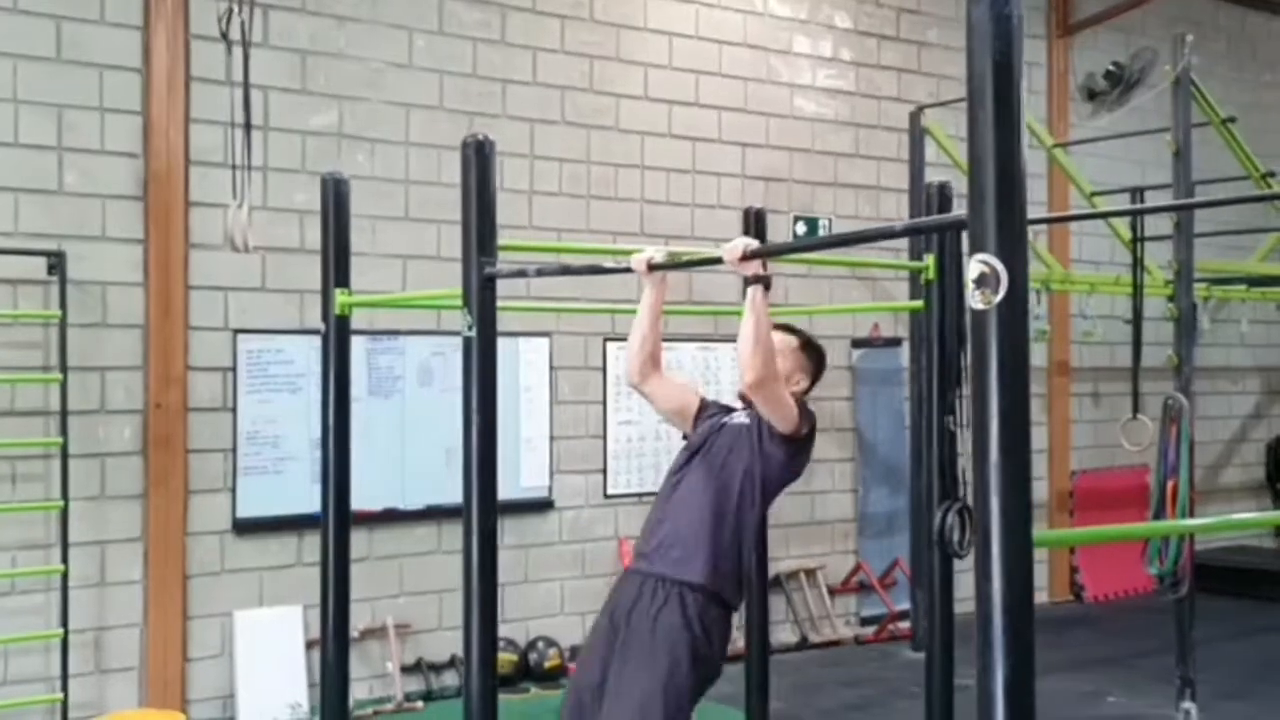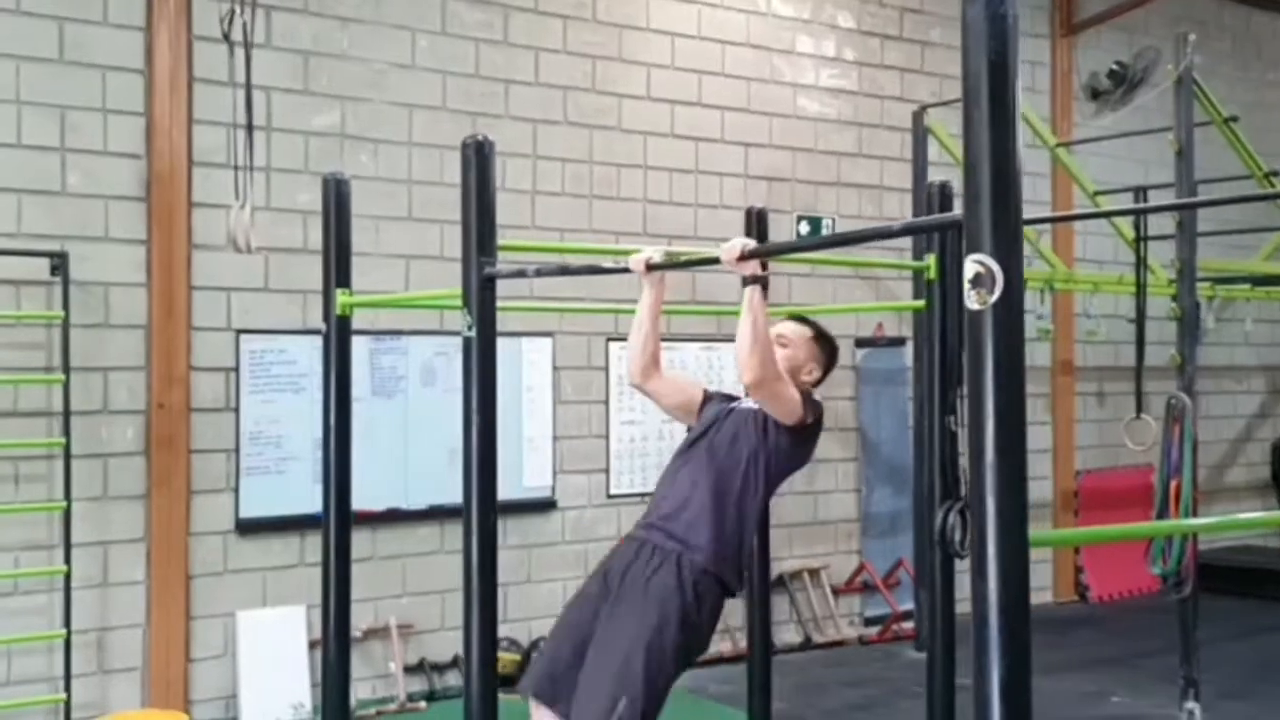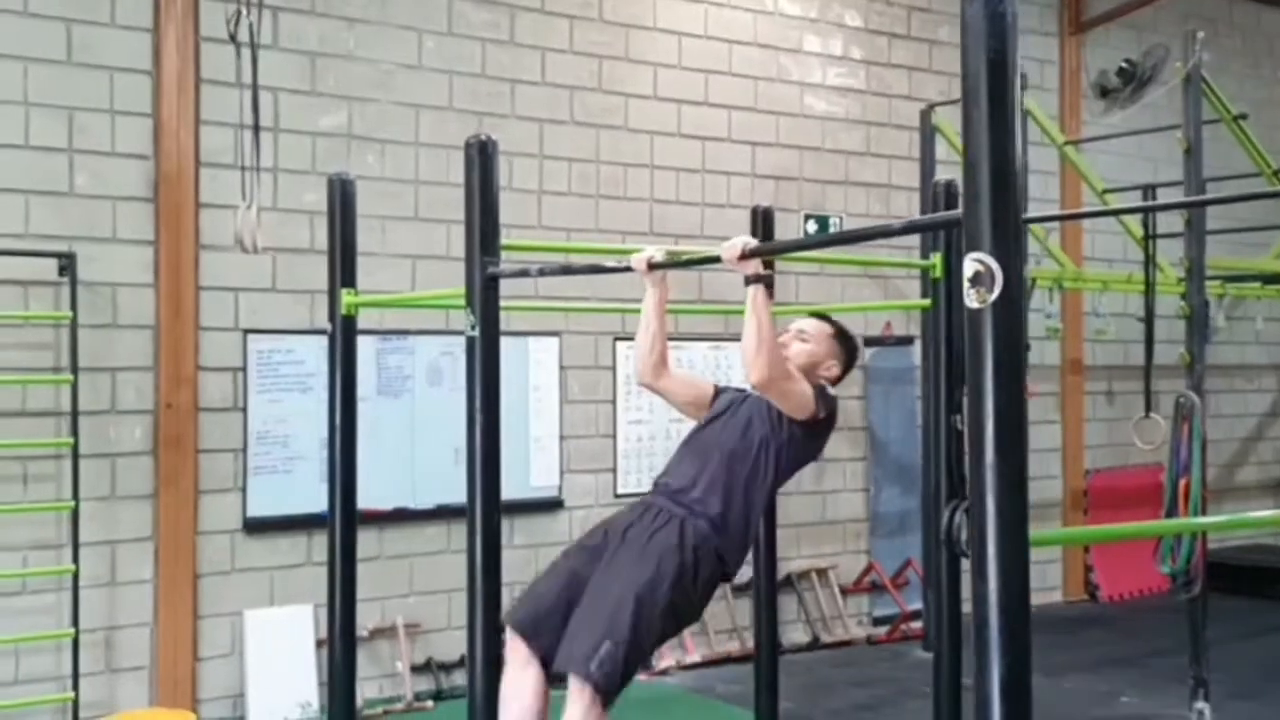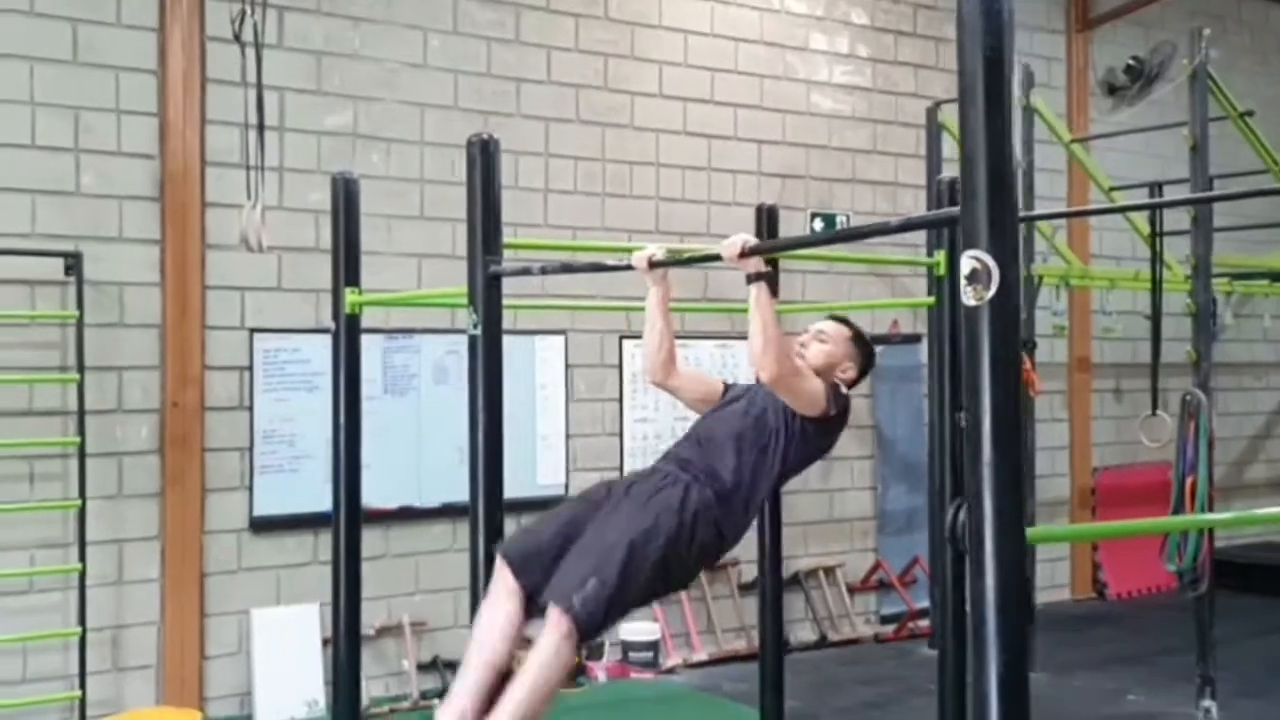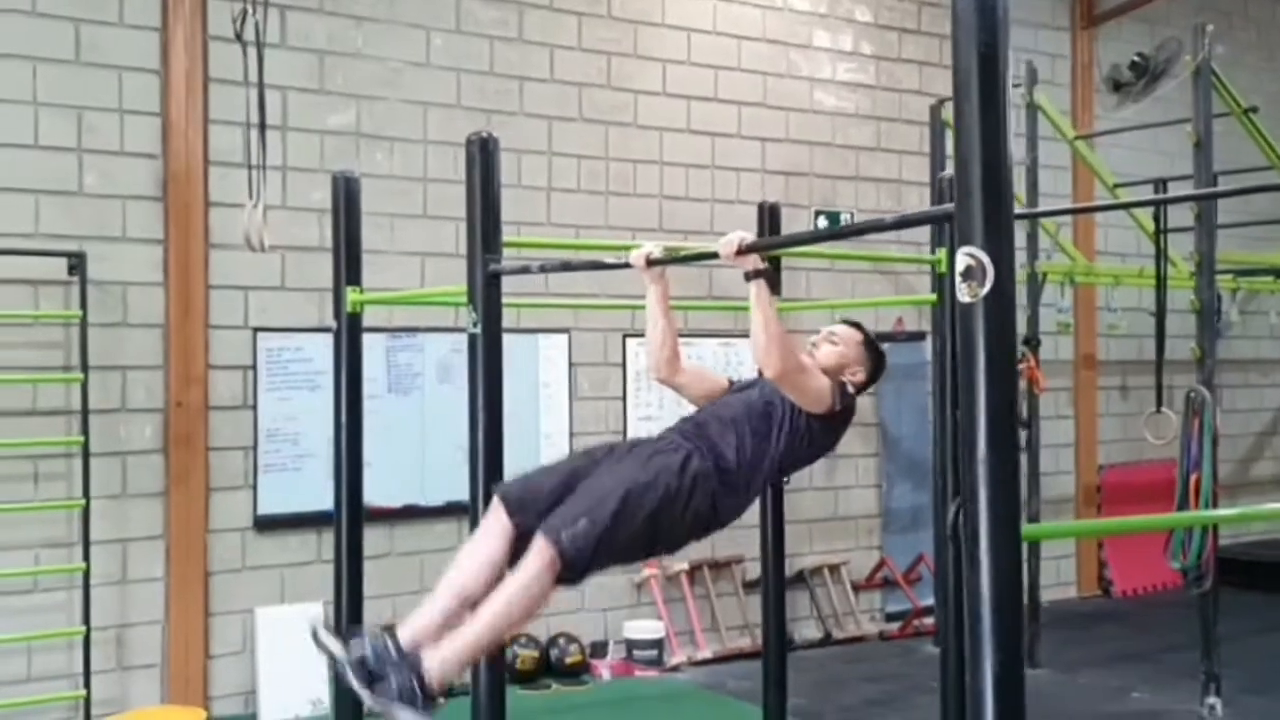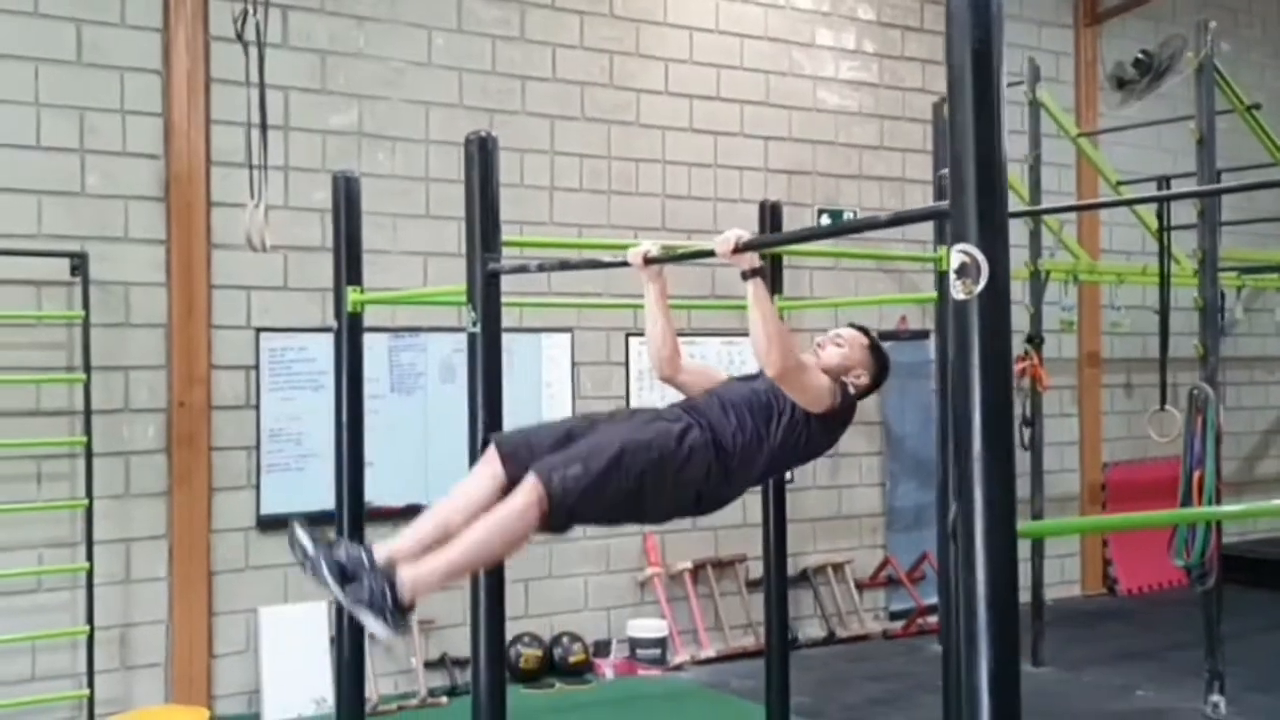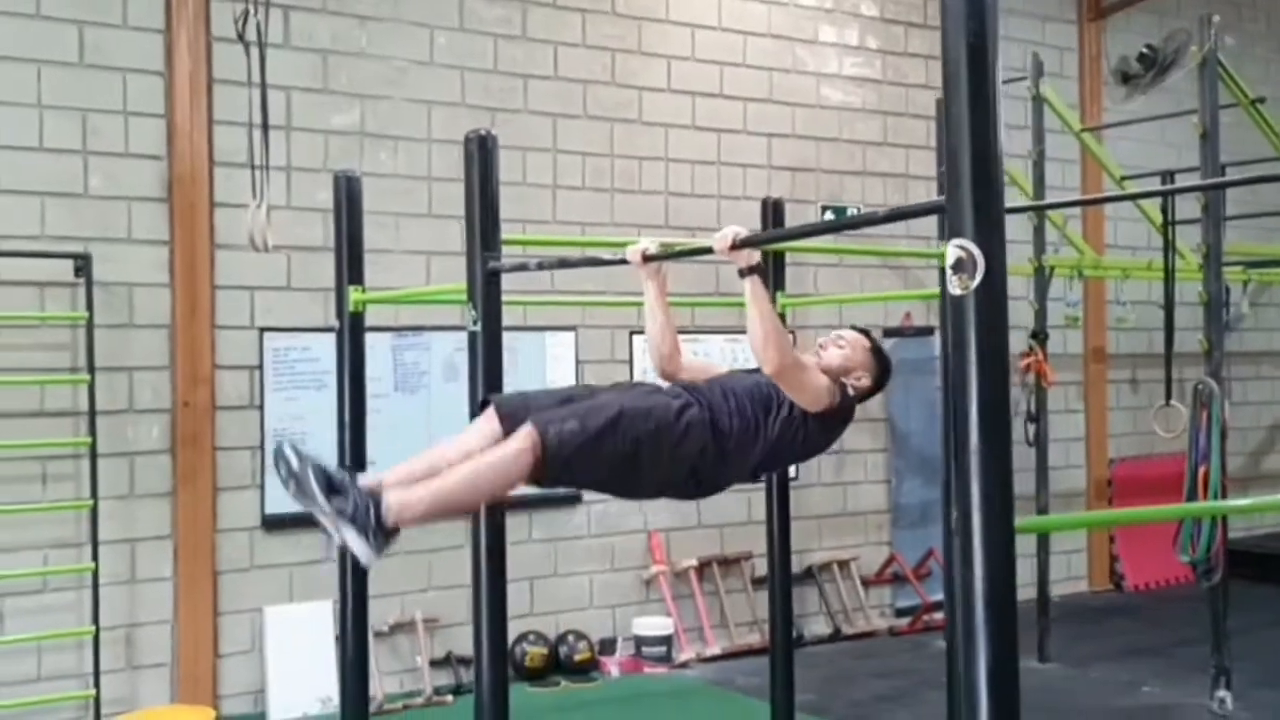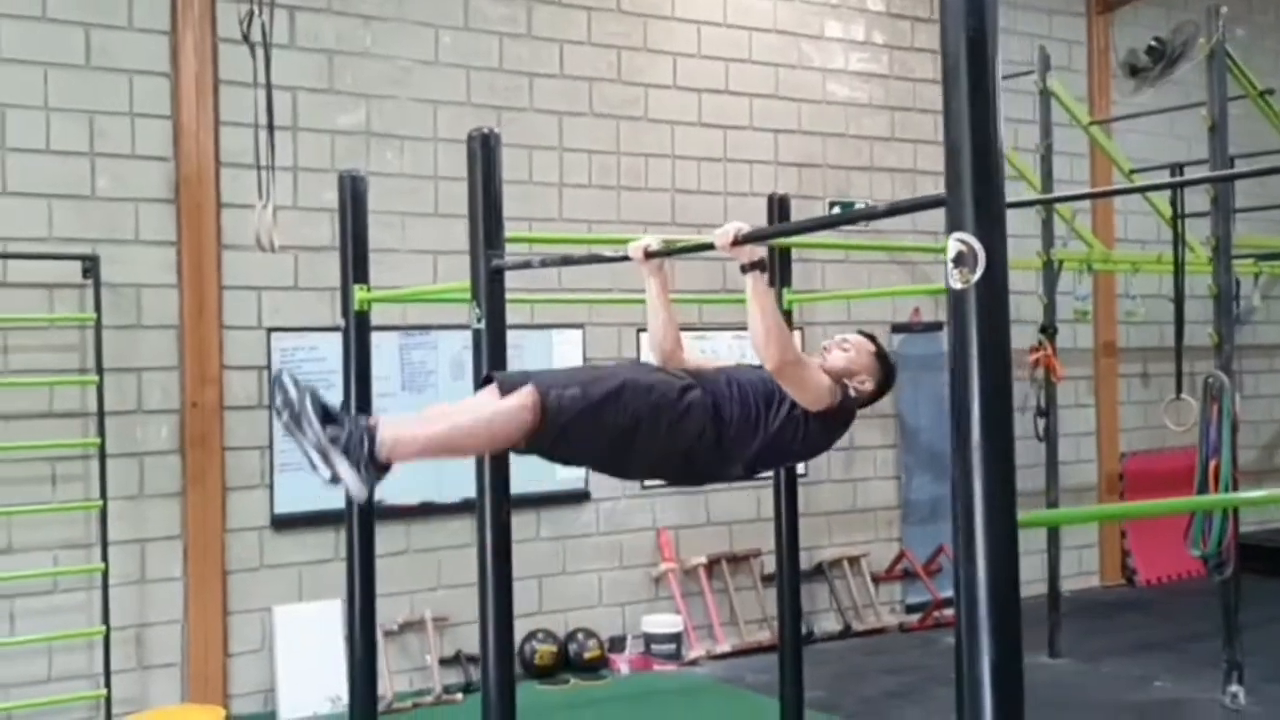
dt=0.1s
person 1, frame 1
left shoulder: (792, 427)
right shoulder: (716, 418)
left elbow: (757, 378)
right elbow: (643, 374)
left wrist: (756, 281)
right wrist: (653, 286)
left hip: (690, 597)
right hip: (641, 582)
person 1, frame 2
left shoulder: (798, 417)
right shoulder: (722, 408)
left elbow: (755, 375)
right elbow: (644, 373)
left wrist: (752, 282)
right wrist: (652, 285)
left hip: (686, 575)
right hip: (640, 552)
person 1, frame 3
left shoulder: (813, 408)
right shoulder: (739, 404)
left elbow: (763, 377)
right elbow: (653, 373)
left wrist: (754, 280)
right wrist: (655, 288)
left hip: (692, 535)
right hip: (649, 516)
left knee: (587, 678)
right knee: (527, 632)
person 1, frame 4
left shoulder: (823, 404)
right shoulder: (753, 396)
left elbow: (772, 367)
right elbow: (663, 371)
left wrist: (756, 277)
right wrist: (658, 286)
left hip: (695, 504)
right hip: (658, 485)
left knee: (565, 612)
right knee: (513, 567)
person 1, frame 5
left shoulder: (825, 401)
right shoulder: (755, 391)
left elbow: (779, 366)
right elbow: (667, 368)
left wrist: (755, 276)
right wrist: (657, 284)
left hip: (693, 480)
right hip: (662, 457)
left knee: (551, 545)
right knee: (508, 508)
right ankle: (408, 647)
person 1, frame 6
left shoulder: (827, 405)
right shoulder: (763, 383)
left elbow: (778, 364)
right elbow: (669, 364)
left wrist: (752, 272)
right wrist: (654, 280)
left hip: (691, 452)
right hip: (661, 431)
left knee: (542, 487)
right knee: (502, 457)
left ankle: (398, 589)
right ankle: (383, 562)
person 1, frame 7
left shoulder: (824, 409)
right shoulder: (775, 392)
left elbow: (776, 363)
right elbow: (670, 363)
left wrist: (751, 271)
right wrist: (655, 278)
left hip: (691, 436)
right hip: (670, 418)
left knee: (532, 441)
right knee: (503, 416)
left ankle: (377, 515)
right ankle: (363, 491)
person 1, frame 8
left shoulder: (828, 409)
right shoulder: (775, 384)
left elbow: (779, 360)
right elbow: (672, 354)
left wrist: (752, 268)
right wrist: (654, 275)
left hip: (690, 420)
right hip: (666, 403)
left knee: (532, 404)
right knee: (504, 392)
left ankle: (369, 450)
right ankle: (364, 436)
